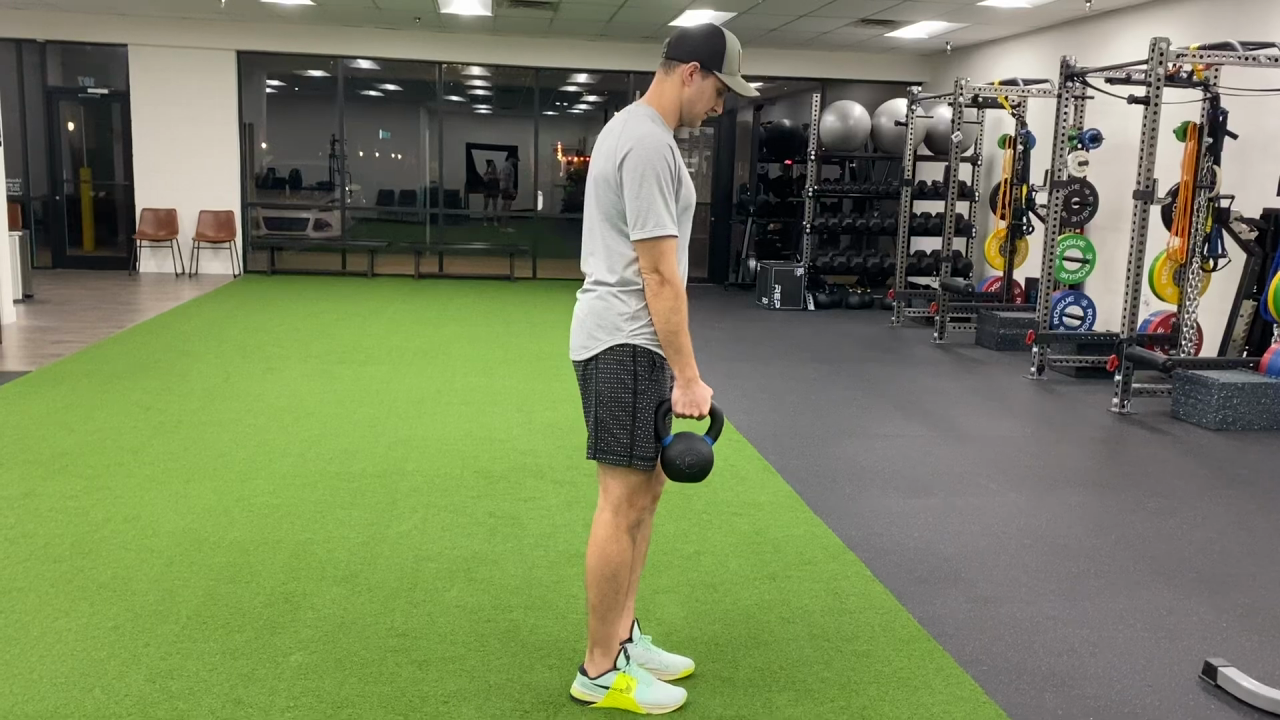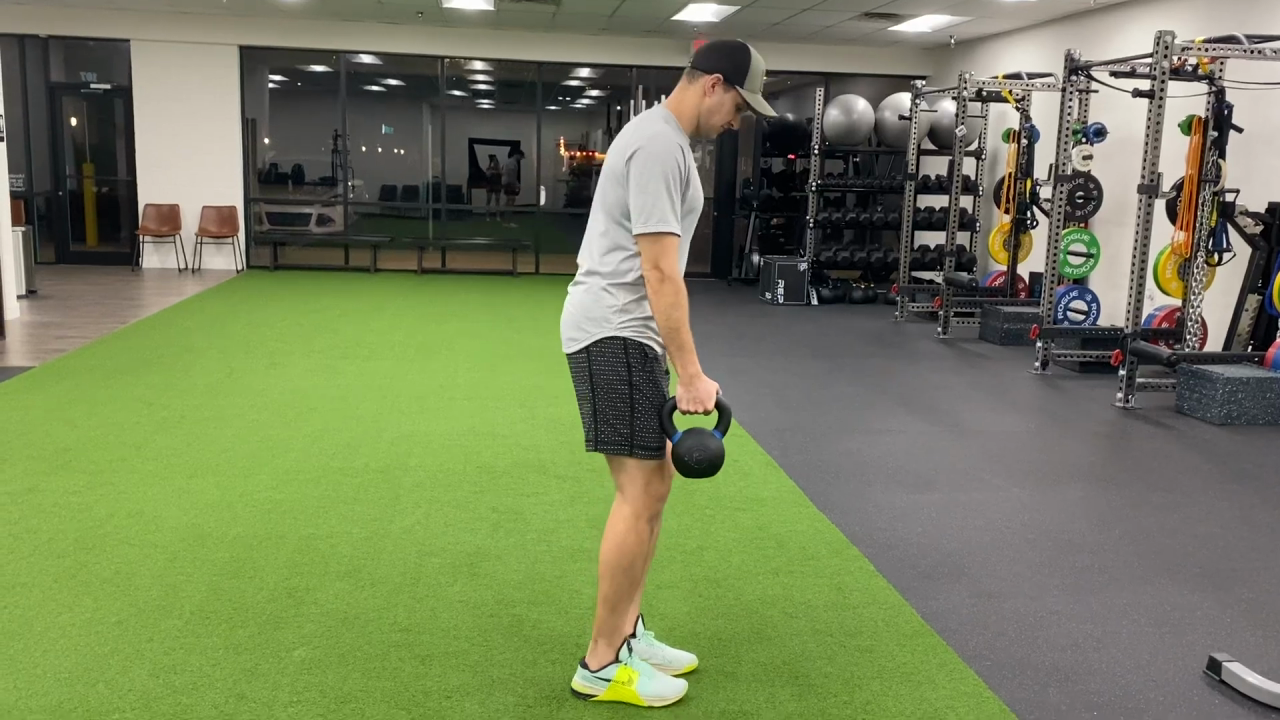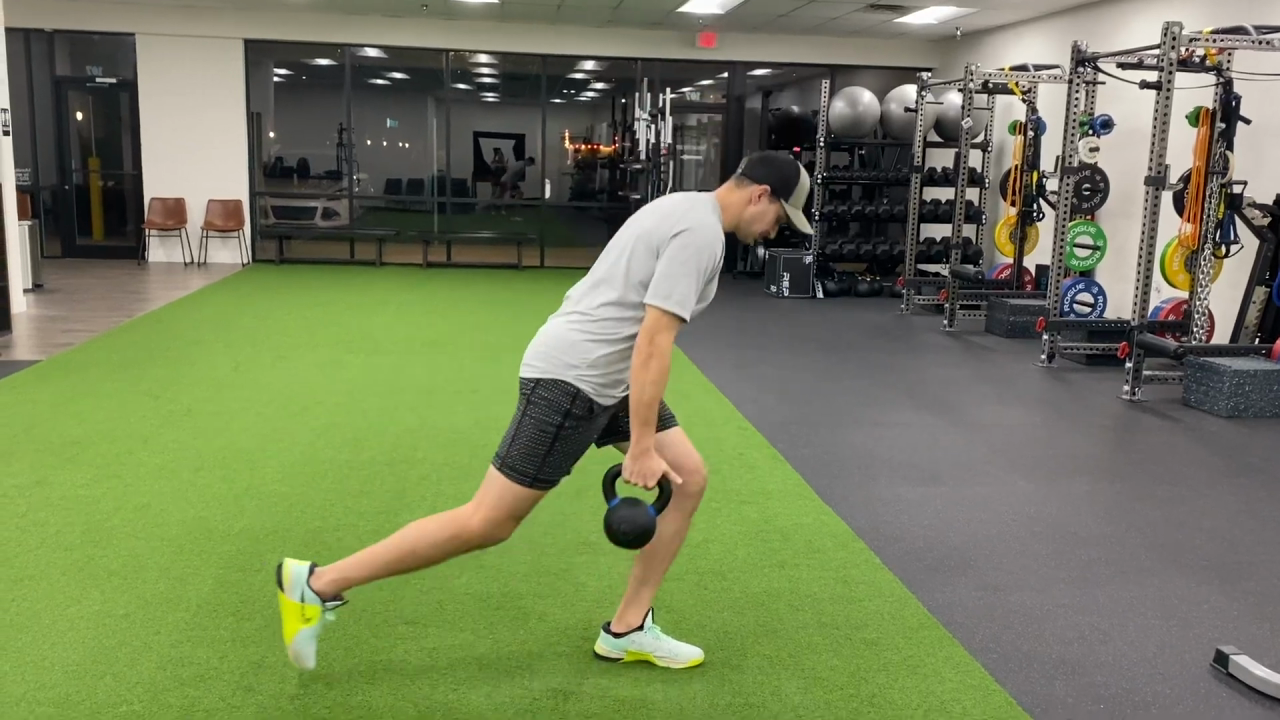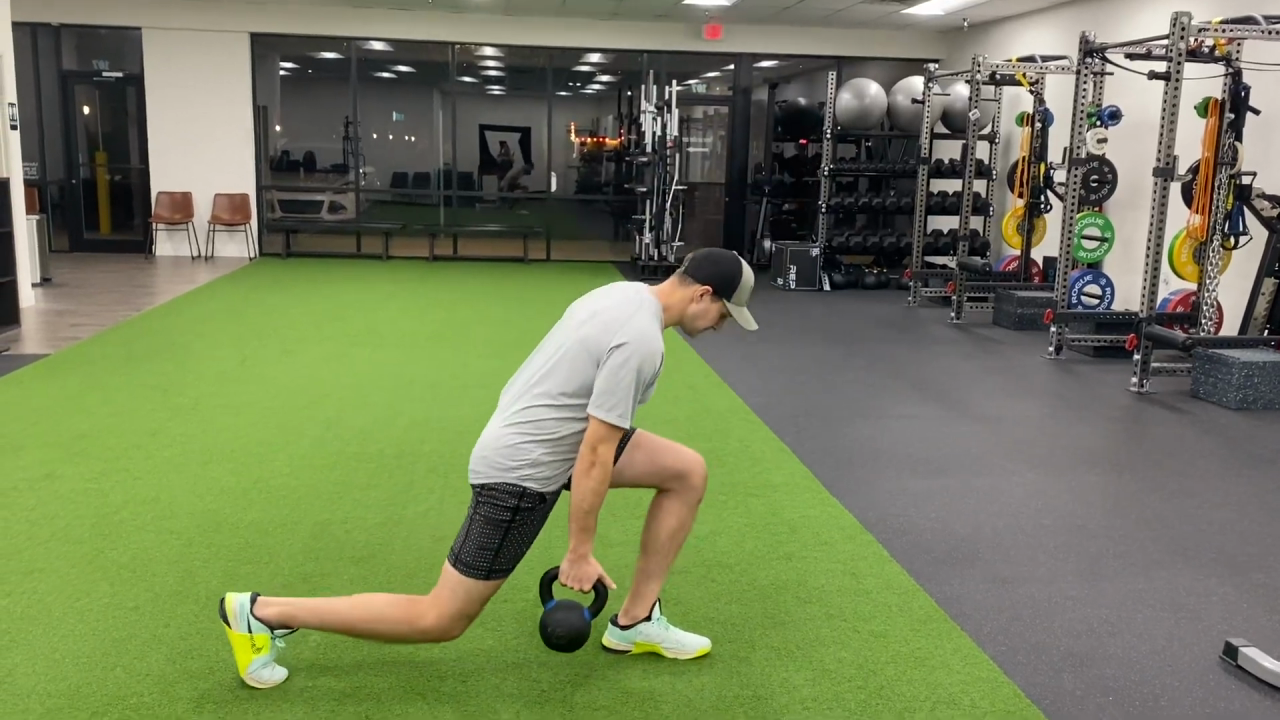
dt=0.4s
person 1, frame 1
left shoulder: (631, 129)
right shoulder: (649, 143)
right elbow: (660, 274)
right wrist: (687, 378)
left hip: (623, 339)
right hip: (627, 344)
left knee: (643, 496)
right knee: (623, 507)
left ankle: (622, 639)
person 1, frame 2
left shoulder: (654, 133)
right shoulder: (661, 143)
right elbow: (660, 270)
left wrist: (680, 364)
right wrist: (691, 374)
left hip: (623, 330)
right hip: (616, 334)
left knee: (650, 488)
right knee: (643, 497)
left ankle: (624, 636)
right ankle: (603, 664)
person 1, frame 3
left shoulder: (684, 210)
right shoulder: (703, 234)
right elbow: (654, 342)
right wrist: (644, 448)
left hip: (605, 370)
right hip: (575, 375)
left knee: (688, 478)
right knee: (487, 521)
left ankle: (628, 629)
right ankle: (318, 586)
person 1, frame 4
left shoulder: (624, 293)
right shoulder: (641, 342)
right elbow: (597, 455)
right wrist: (580, 555)
left hip: (533, 440)
right hip: (523, 469)
left knee: (688, 473)
right knee: (441, 619)
left ankle: (635, 621)
right ankle: (261, 615)
